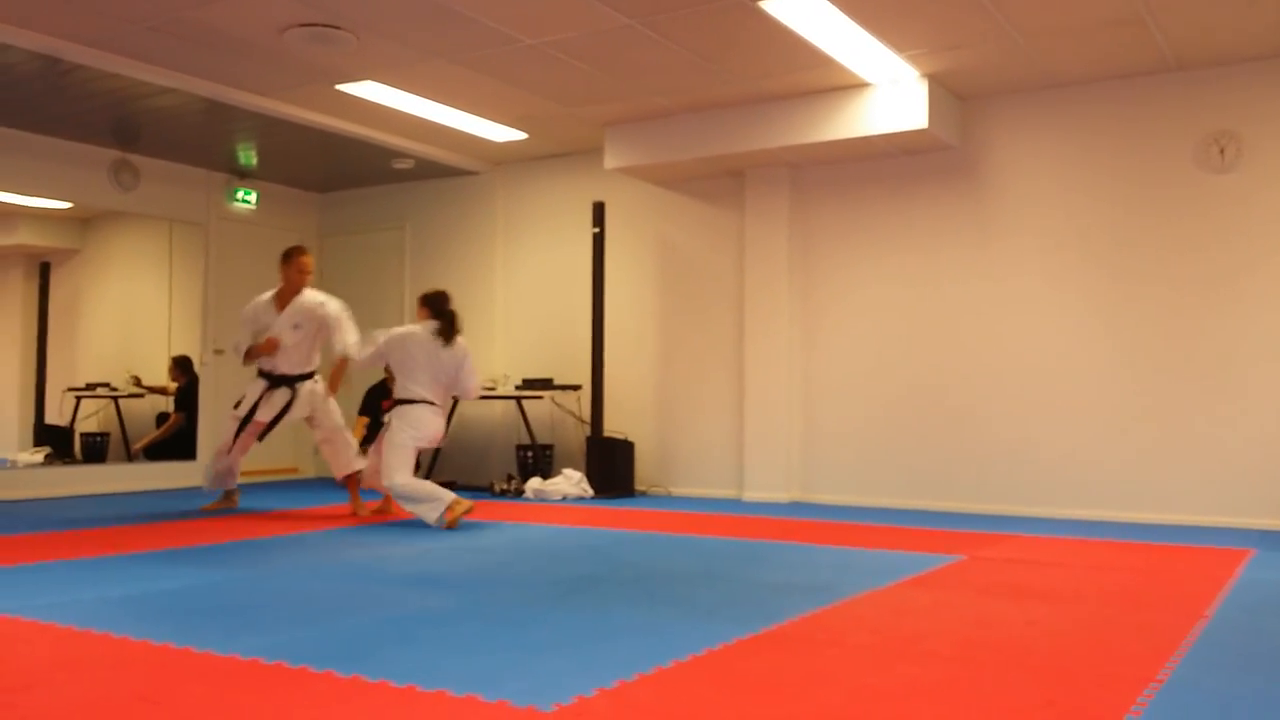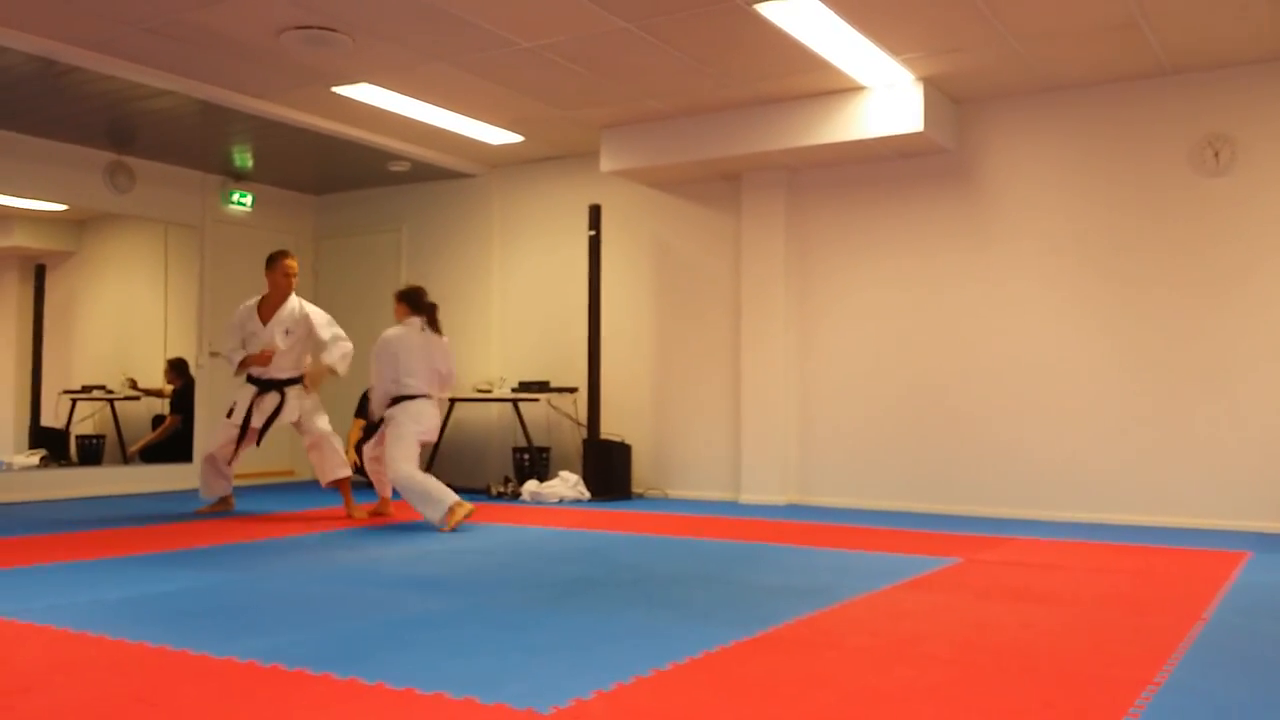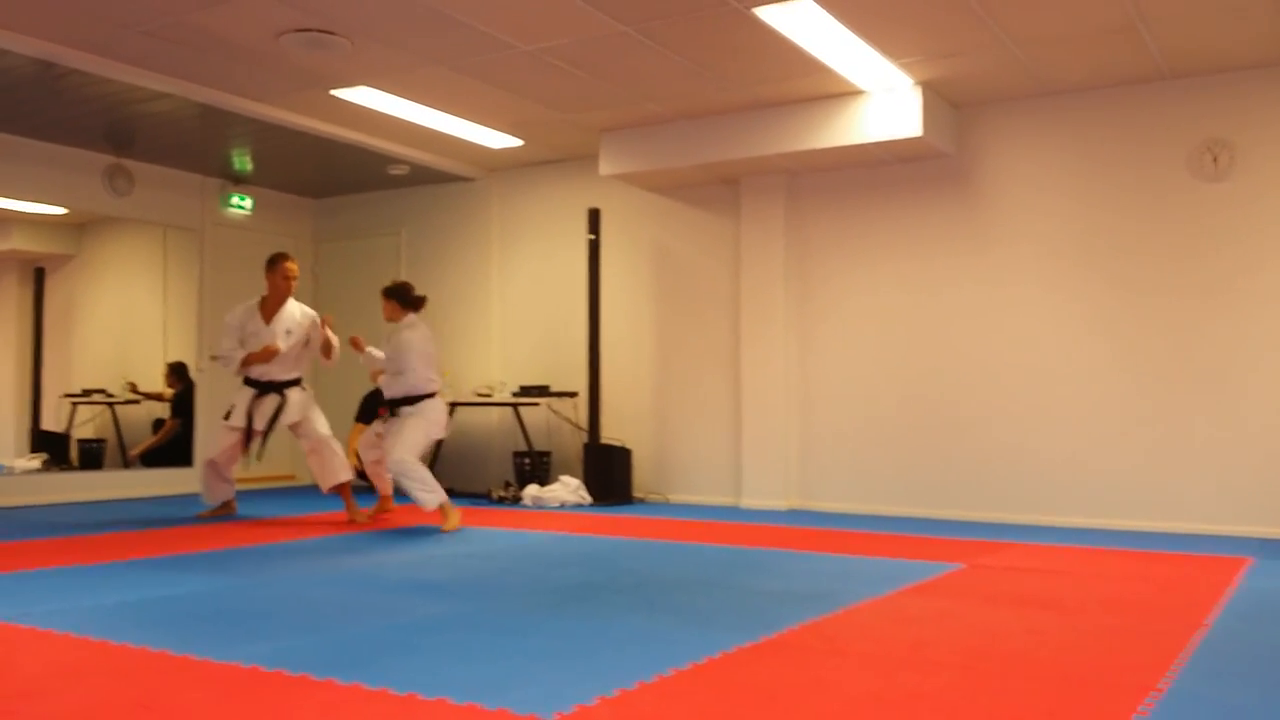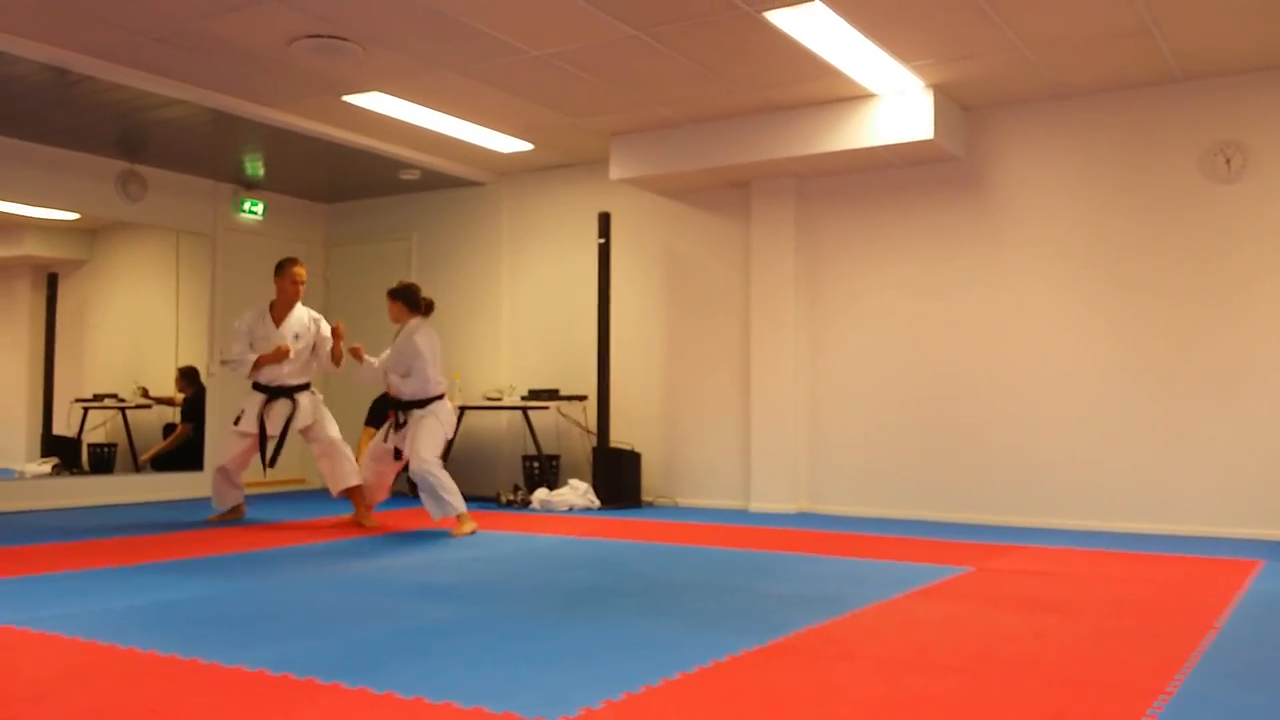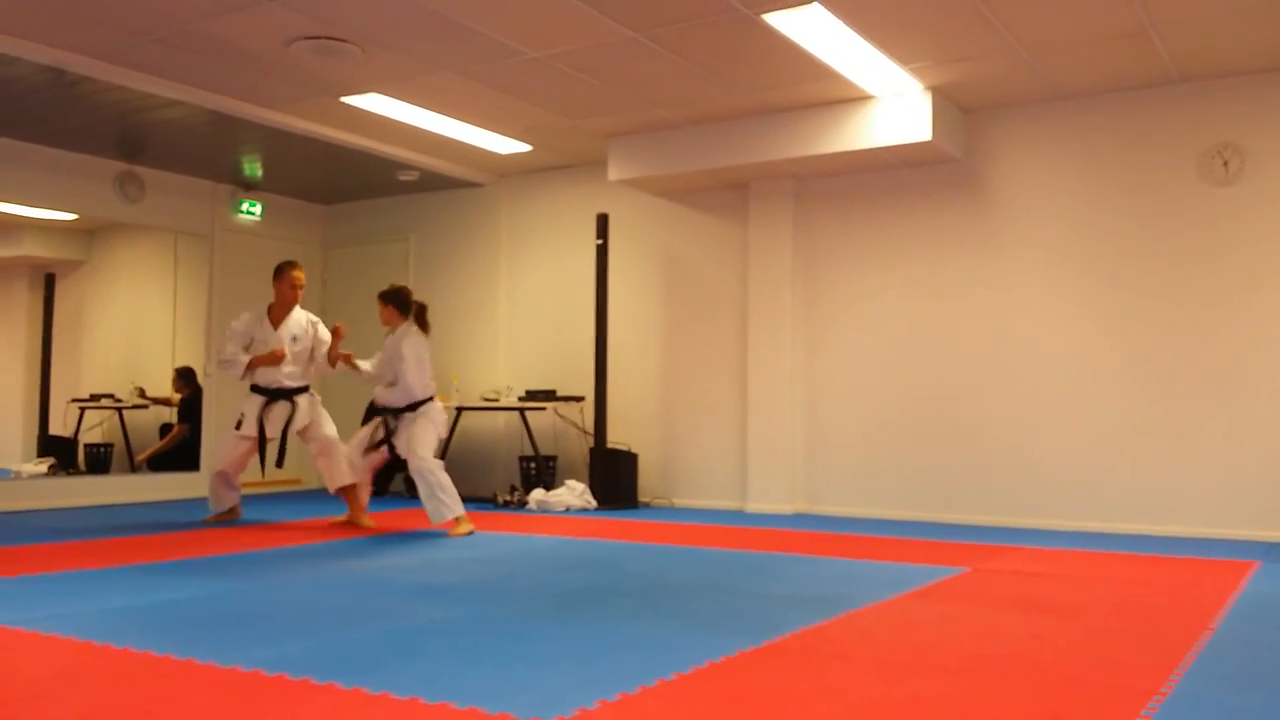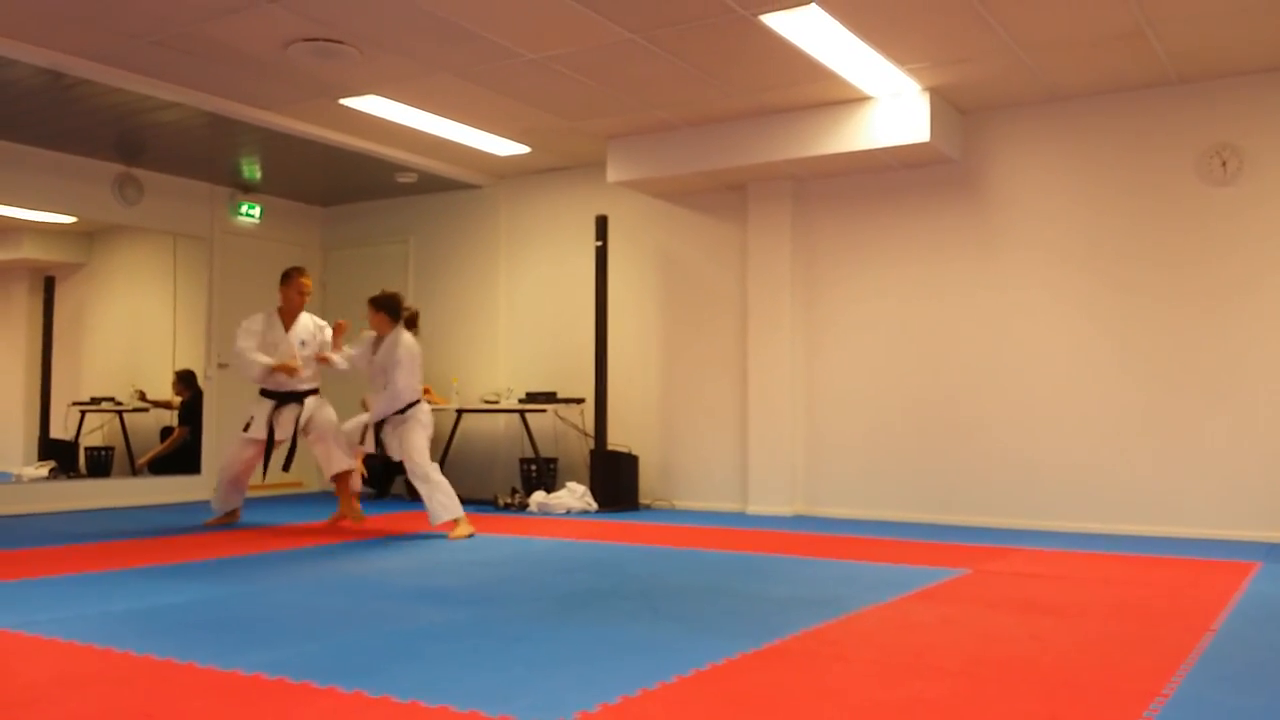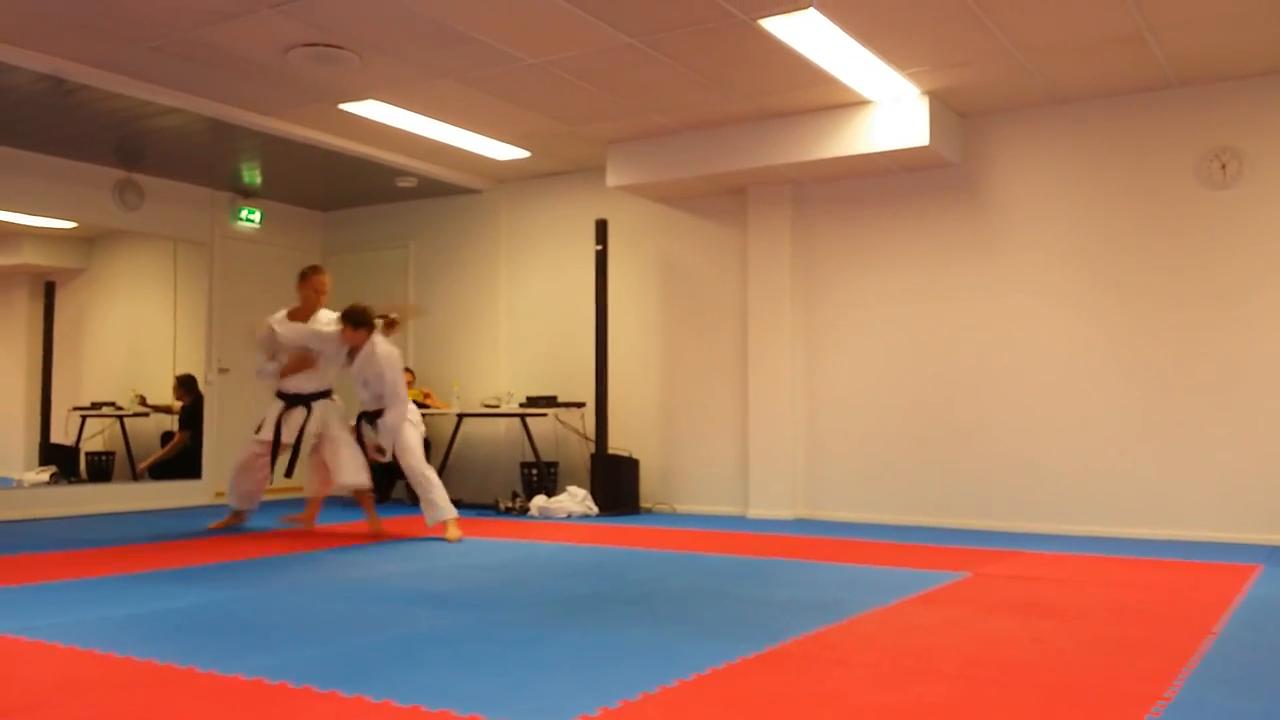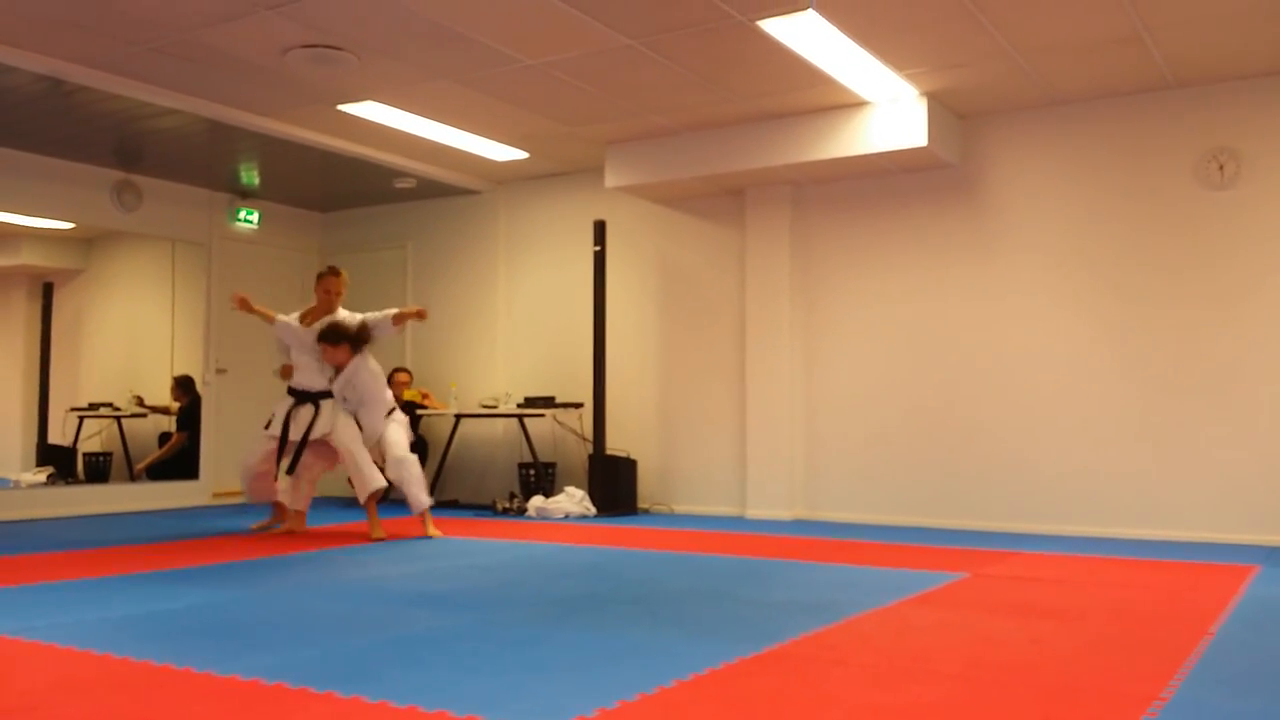
dt=0.1s
person 1, frame 1
left shoulder: (318, 305)
right shoulder: (259, 306)
left elbow: (345, 330)
right elbow: (243, 344)
left wrist: (340, 365)
right wrist: (256, 350)
left hip: (305, 387)
right hip: (266, 387)
left knee: (334, 432)
right knee: (231, 442)
right ankle: (228, 494)
person 1, frame 2
left shoulder: (305, 313)
right shoulder: (245, 313)
left elbow: (340, 344)
right elbow: (230, 353)
left wrist: (322, 369)
right wrist: (251, 360)
left hip: (294, 392)
right hip: (256, 393)
left knee: (322, 437)
right knee: (219, 449)
left ankle: (350, 502)
right ankle: (224, 498)
person 1, frame 3
left shoulder: (304, 315)
right shoulder: (242, 315)
left elbow: (327, 355)
right elbow: (225, 355)
left wrist: (326, 336)
right wrist: (255, 357)
left hip: (291, 395)
right hip: (253, 396)
left knee: (321, 440)
right knee: (220, 454)
left ankle: (351, 506)
right ankle: (225, 503)
person 1, frame 4
left shoulder: (313, 320)
right shoulder: (251, 320)
left elbow: (334, 362)
right elbow: (234, 360)
left wrist: (337, 342)
right wrist: (268, 358)
left hip: (302, 399)
right hip: (263, 401)
left knee: (332, 445)
right knee: (230, 460)
left ankle: (361, 510)
right ankle: (234, 507)
person 1, frame 5
left shoulder: (311, 323)
right shoulder: (247, 322)
left elbow: (329, 365)
right elbow: (228, 360)
left wrist: (335, 343)
right wrist: (260, 360)
left hip: (301, 401)
right hip: (263, 403)
left knee: (330, 444)
right knee: (228, 462)
left ankle: (356, 509)
right ankle: (229, 508)
person 1, frame 6
left shoulder: (317, 326)
right shoulder: (256, 324)
left elbow: (332, 363)
right elbow: (246, 359)
right wrist: (279, 366)
left hip: (310, 403)
right hip: (272, 406)
left knee: (330, 434)
right knee: (238, 463)
left ankle: (348, 503)
right ankle: (229, 511)
person 1, frame 7
left shoulder: (333, 322)
right shoulder: (275, 324)
right elbow: (264, 368)
right wrist: (290, 368)
left hip: (320, 406)
right hip: (285, 407)
left knee: (342, 449)
right knee: (250, 463)
left ankle: (370, 514)
right ankle: (239, 513)
person 1, frame 8
left shoulder: (349, 322)
right shoulder: (292, 323)
left elbow: (379, 321)
left wrist: (405, 314)
right wrist: (287, 369)
left hip: (329, 407)
right hip: (294, 406)
left knee: (354, 453)
right knee: (257, 464)
right ankle: (280, 513)
person 2, frame 1
left shoulder: (402, 337)
right shoulder: (458, 345)
left elbow: (368, 357)
right elbow: (469, 391)
left hip: (406, 416)
right hip: (431, 416)
left knee: (396, 483)
right knee: (377, 457)
left ankle: (454, 504)
person 2, frame 2
left shoulder: (391, 338)
right shoulder: (436, 338)
left elbow: (381, 384)
right elbow: (446, 378)
left wrist: (376, 410)
left hip: (408, 411)
right hip: (428, 408)
left knee: (401, 473)
right knee: (374, 451)
left ankle: (456, 506)
right ankle: (384, 503)
person 2, frame 3
left shoulder: (407, 336)
right shoulder: (407, 330)
left elbow: (413, 381)
right elbow: (390, 366)
left wrist: (383, 381)
right wrist: (365, 350)
left hip: (421, 410)
right hip: (404, 410)
left knee: (400, 461)
right knee: (369, 446)
left ankle: (448, 510)
right ankle: (385, 499)
person 2, frame 4
left shoulder: (418, 338)
right shoulder: (406, 334)
left elbow: (426, 382)
right elbow: (388, 370)
left wrist: (395, 384)
right wrist: (363, 360)
left hip: (429, 411)
right hip: (409, 414)
left knee: (422, 464)
right knee: (375, 458)
left ankle: (463, 518)
person 2, frame 5
left shoulder: (407, 342)
right shoulder: (392, 338)
left elbow: (409, 390)
right elbow: (379, 372)
left wrist: (378, 394)
right wrist: (355, 364)
left hip: (420, 414)
right hip: (396, 415)
left knee: (422, 463)
right knee: (357, 453)
left ankle: (462, 520)
person 2, frame 6
left shoulder: (402, 347)
right shoulder: (371, 340)
left elbow: (399, 394)
right elbow: (349, 360)
left wrist: (373, 408)
right wrist: (336, 344)
left hip: (409, 417)
right hip: (384, 417)
left knee: (419, 466)
right knee: (342, 439)
left ankle: (461, 521)
person 2, frame 7
left shoulder: (382, 355)
right shoulder: (349, 342)
left elbow: (398, 399)
right elbow: (311, 335)
left wrist: (382, 438)
right wrist: (277, 327)
left hip: (398, 417)
right hip: (371, 418)
left knee: (416, 466)
left ankle: (450, 523)
person 2, frame 8
left shoulder: (366, 372)
right shoulder: (342, 358)
left elbow: (372, 419)
left hip: (386, 423)
right hip: (356, 424)
left knee: (401, 461)
left ankle: (425, 519)
